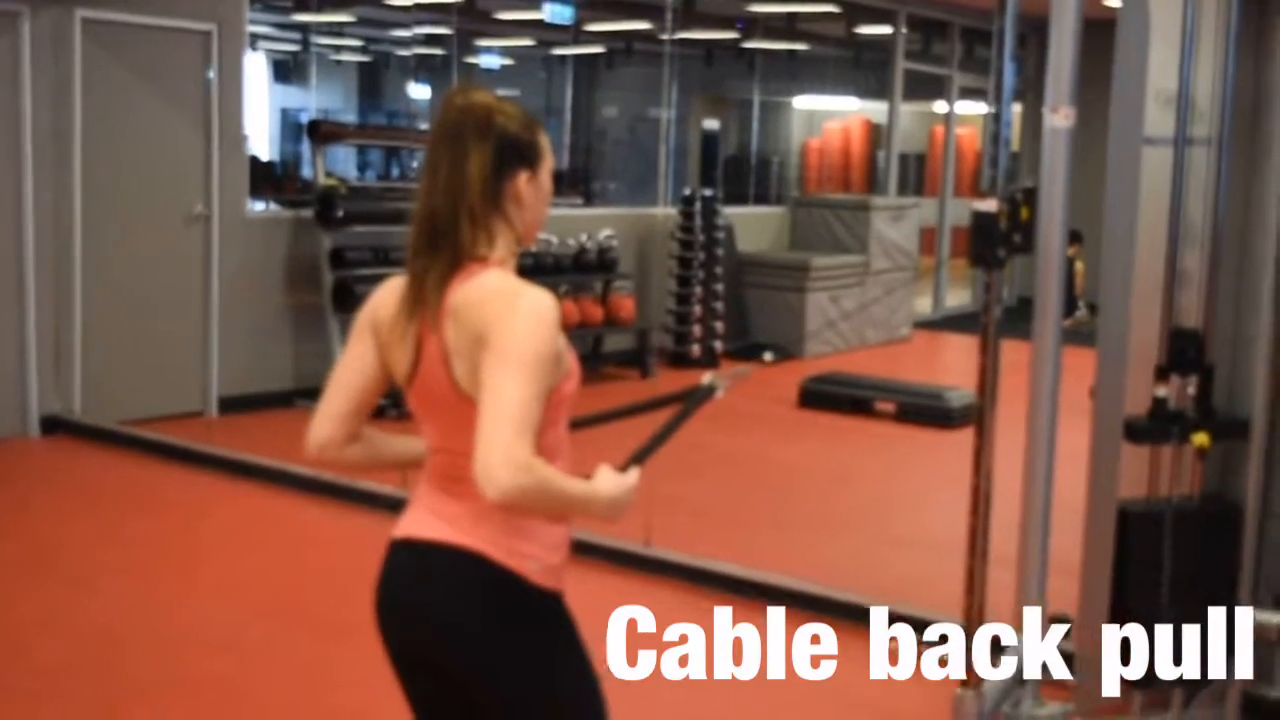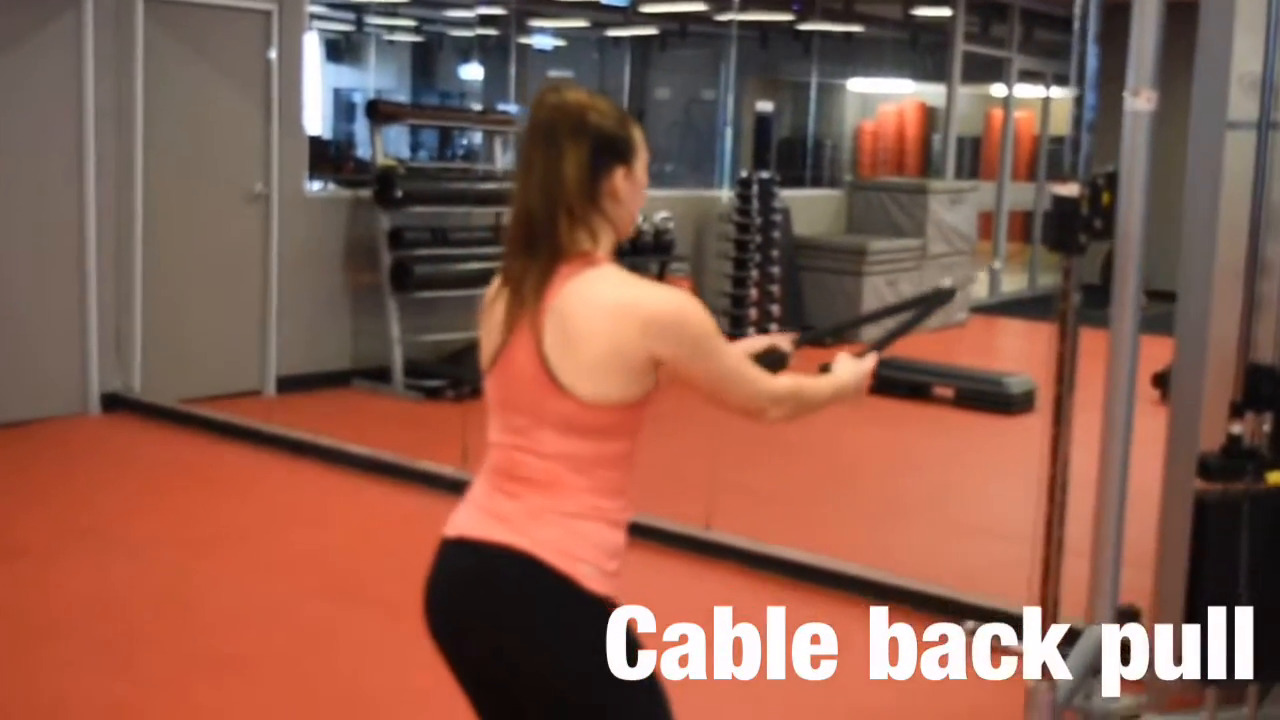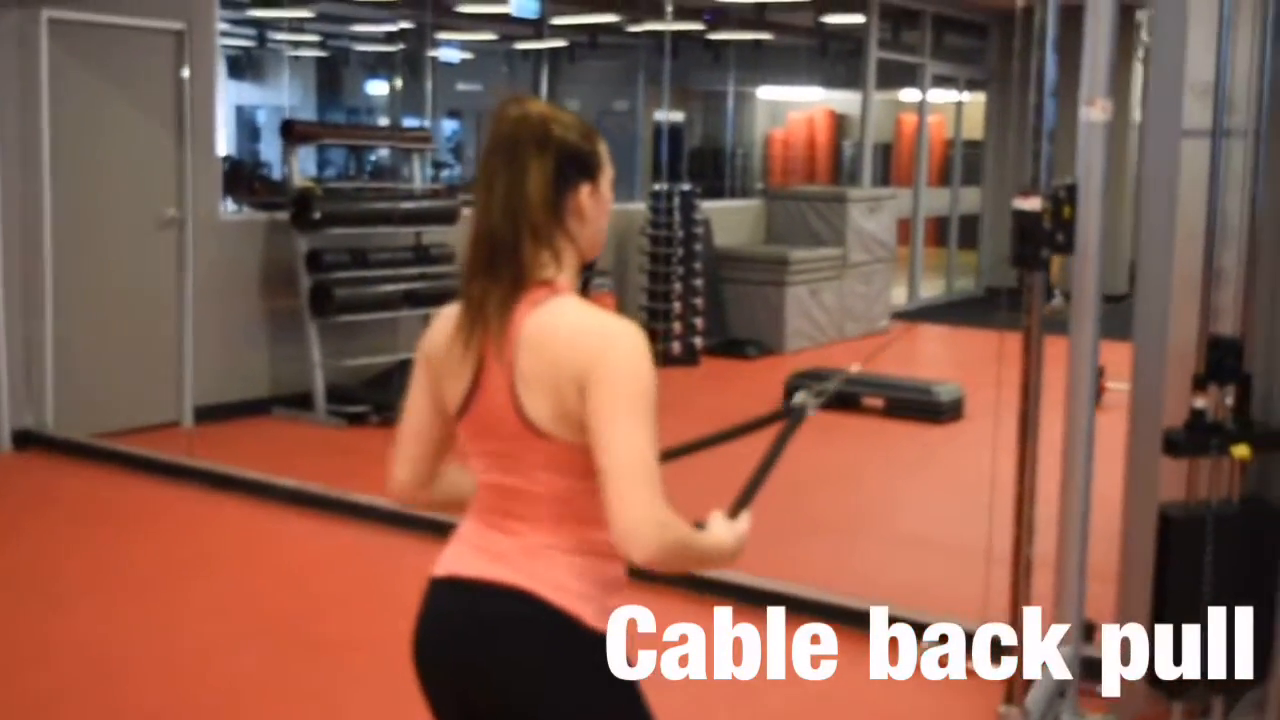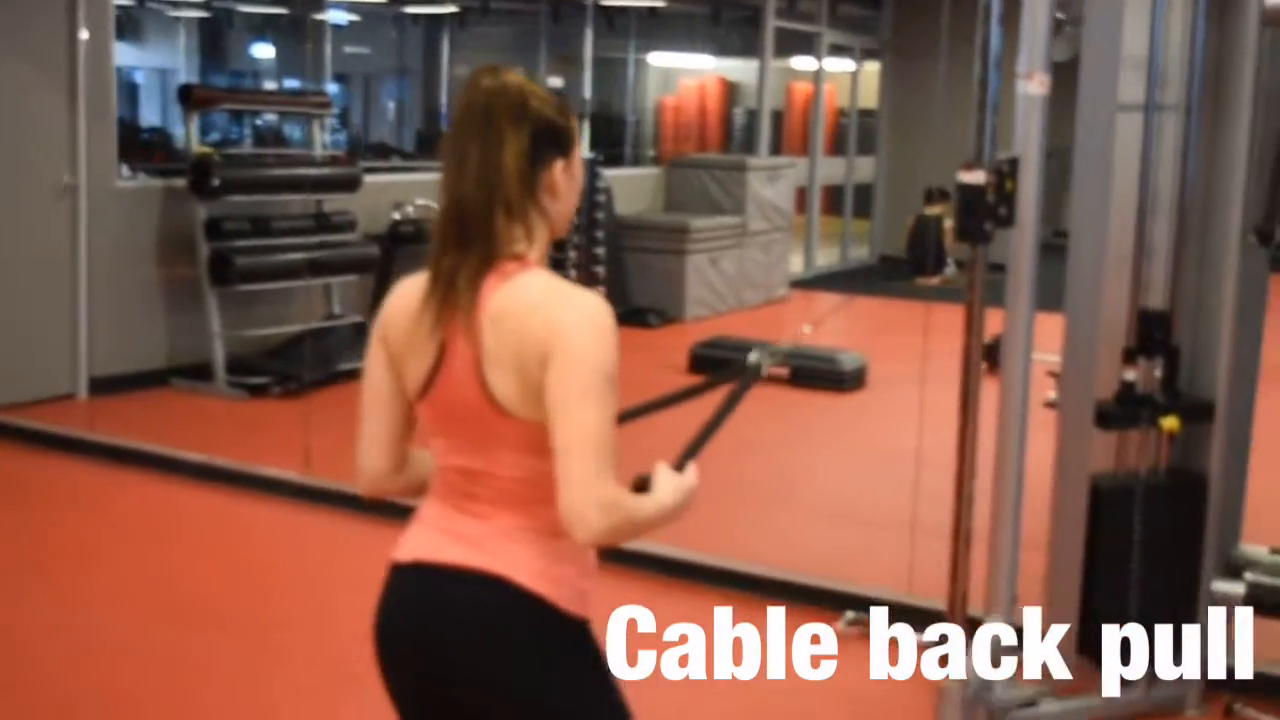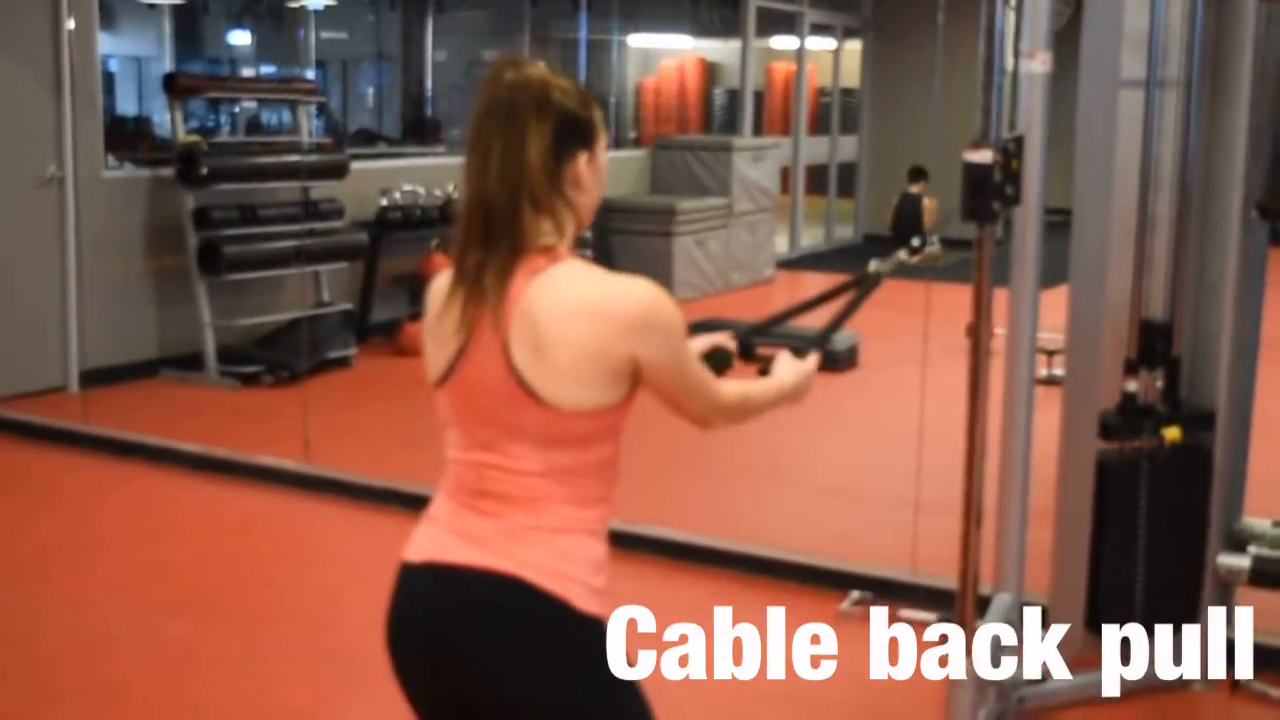
dt=1s
person 1, frame 1
left shoulder: (393, 302)
right shoulder: (521, 306)
left elbow: (327, 440)
right elbow: (505, 476)
right wrist: (599, 497)
left hip: (408, 581)
right hip: (497, 592)
person 1, frame 2
left shoulder: (506, 295)
right shoulder: (647, 308)
right elbow: (765, 402)
left wrist: (723, 351)
right wrist: (841, 382)
left hip: (459, 578)
right hip: (549, 594)
person 1, frame 3
left shoulder: (450, 329)
right shoulder: (604, 341)
left elbow: (411, 483)
right elbow: (644, 536)
right wrist: (718, 544)
left hip: (447, 623)
right hip: (549, 638)
person 1, frame 4
left shoulder: (406, 304)
right shoulder: (569, 315)
left elbow: (379, 474)
right elbow: (592, 514)
right wrist: (668, 498)
left hip: (408, 608)
right hip: (517, 619)
person 1, frame 5
left shoulder: (446, 294)
right shoulder: (623, 304)
right elbow: (708, 410)
left wrist: (670, 357)
right wrist: (781, 386)
left hip: (421, 602)
right hip: (534, 617)
